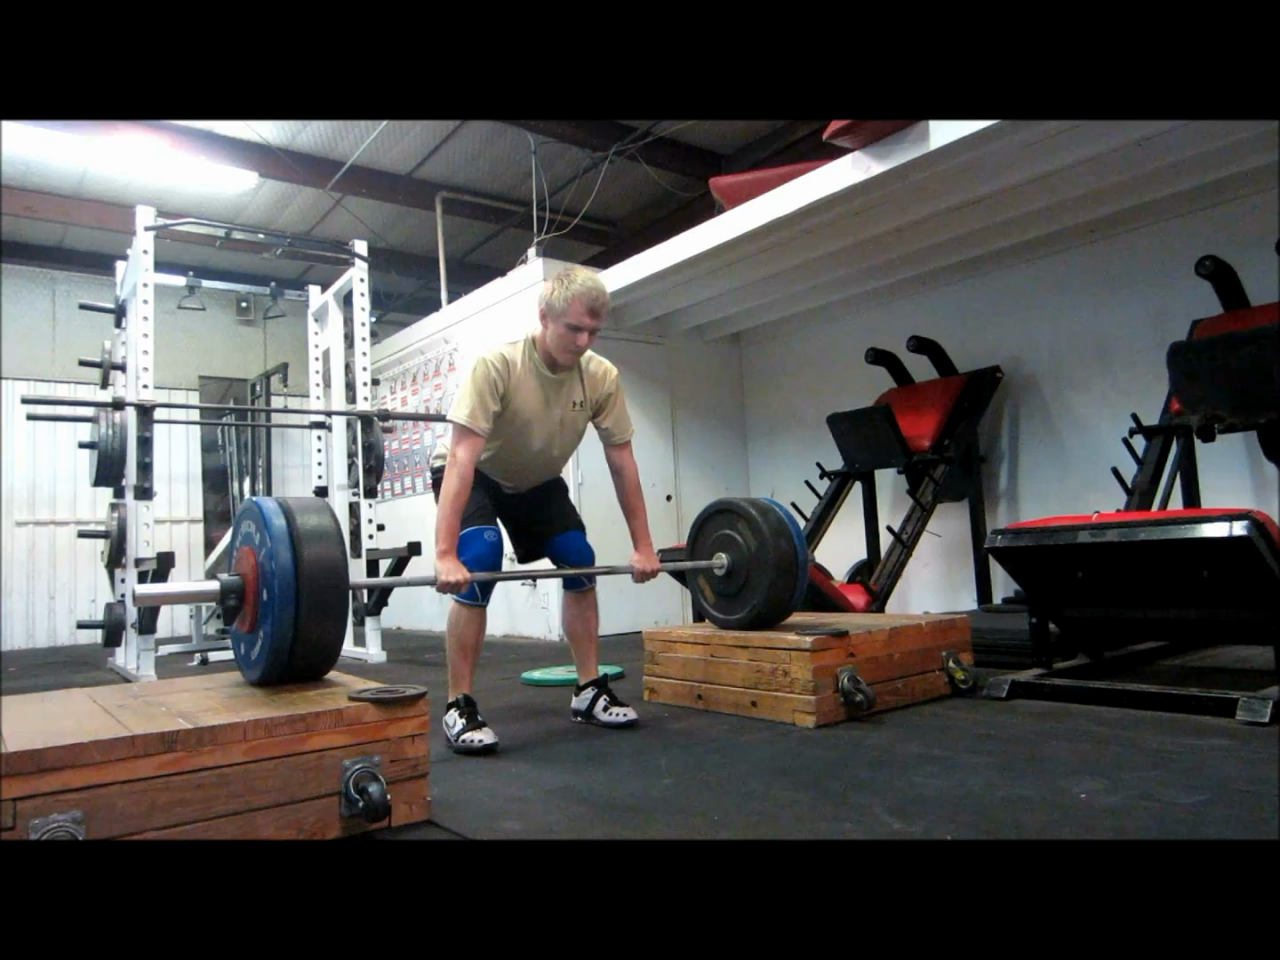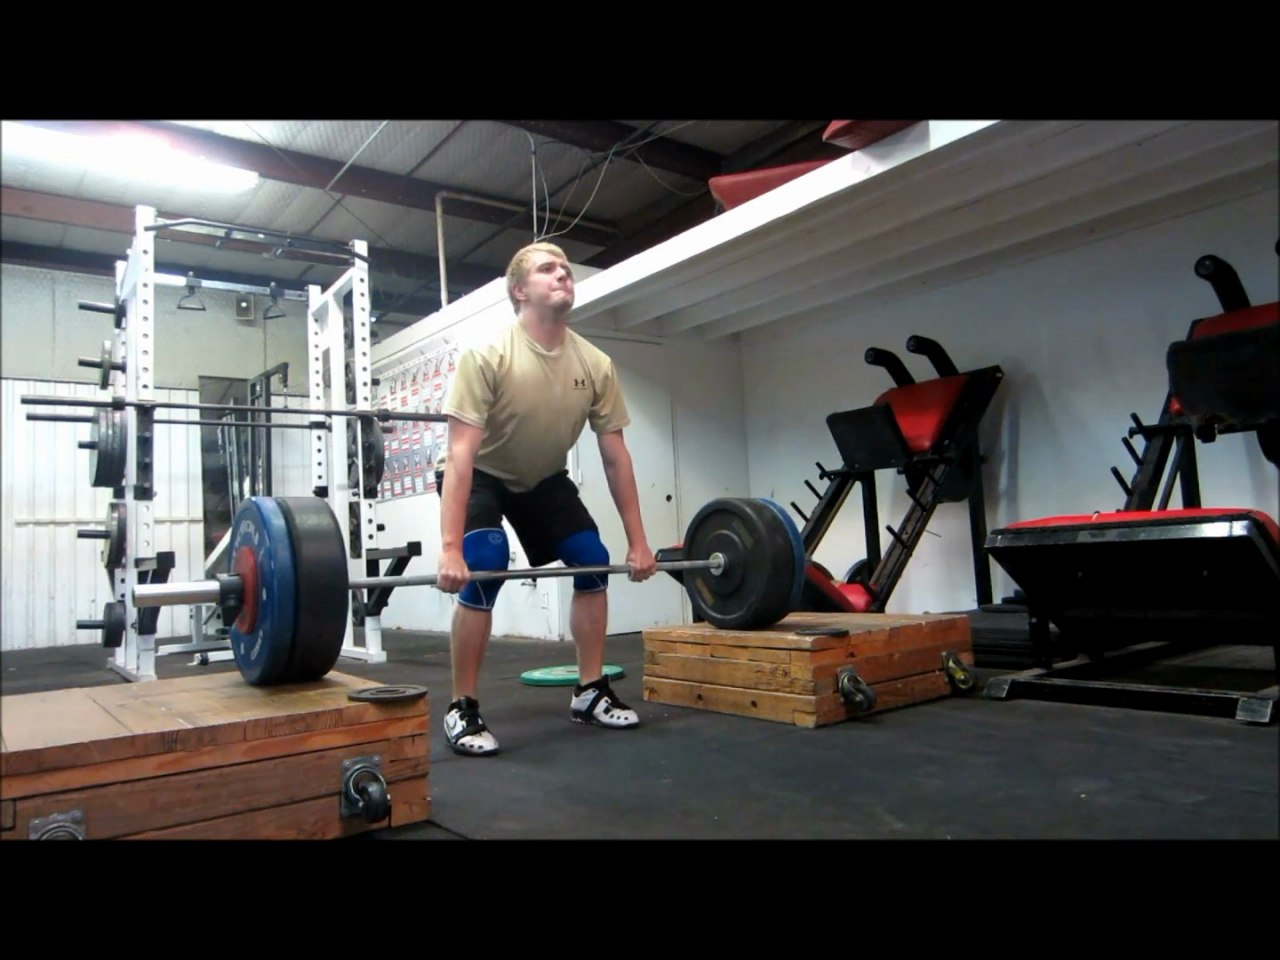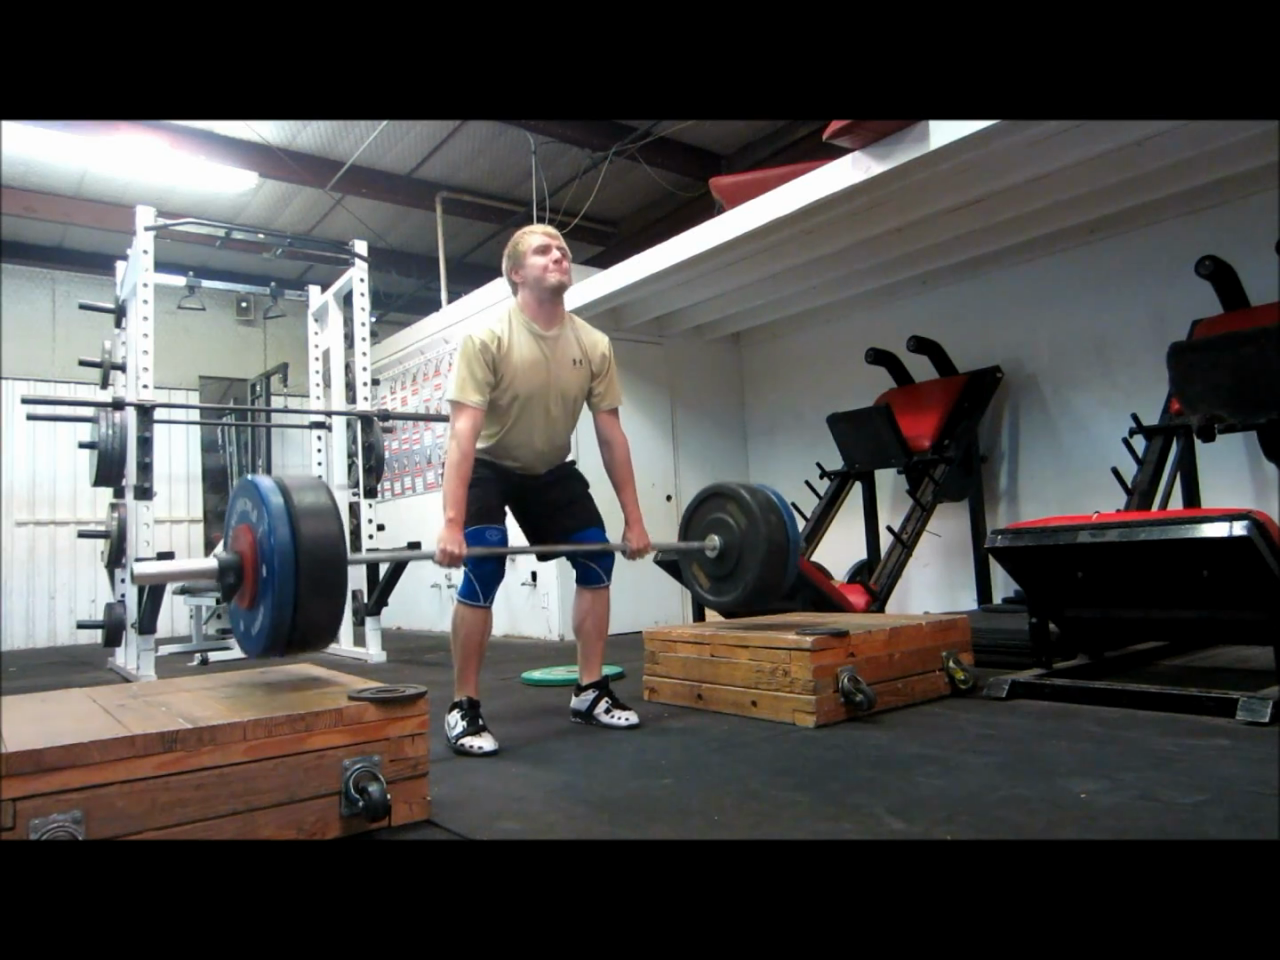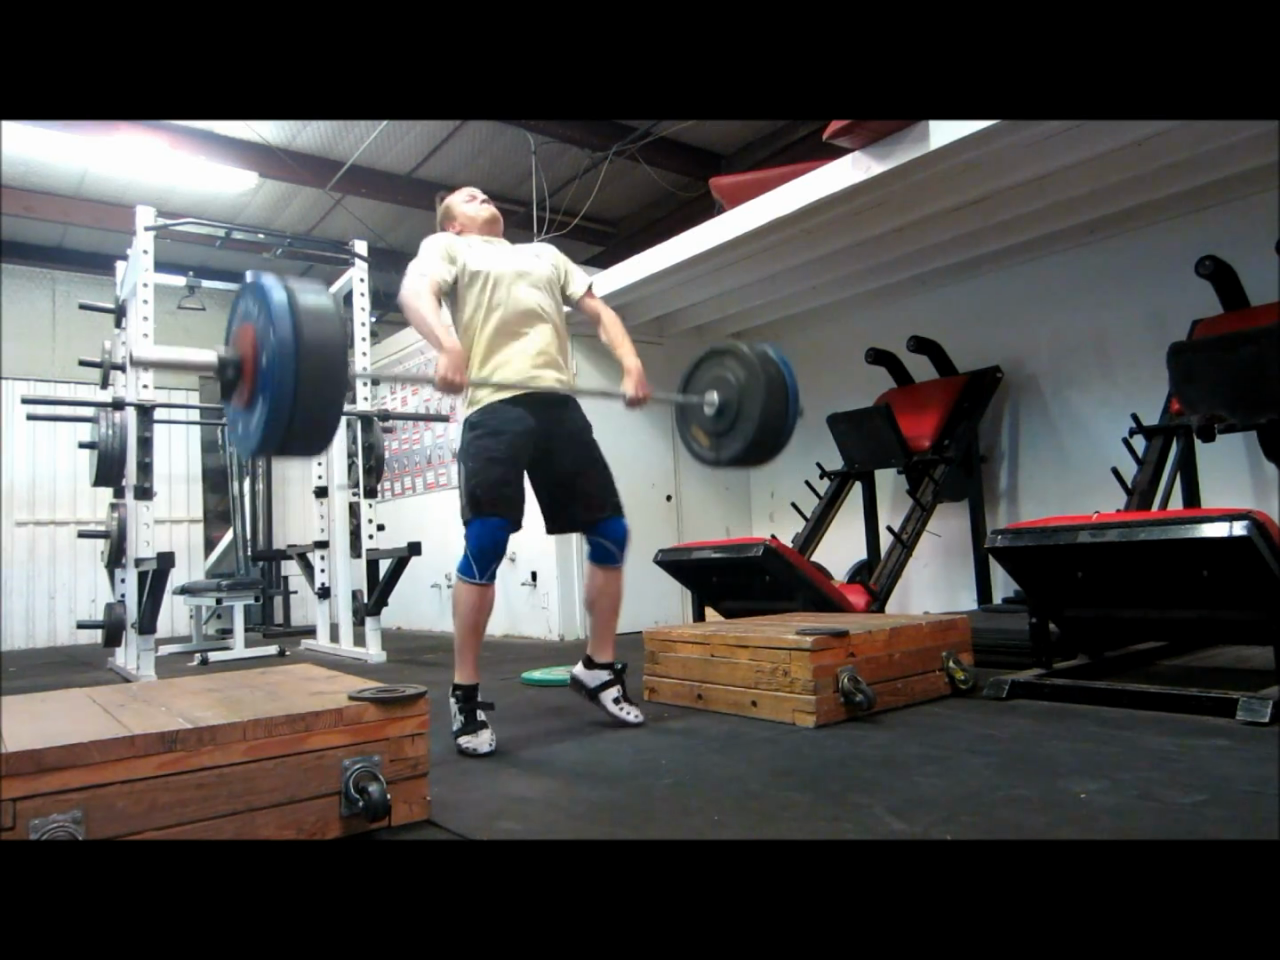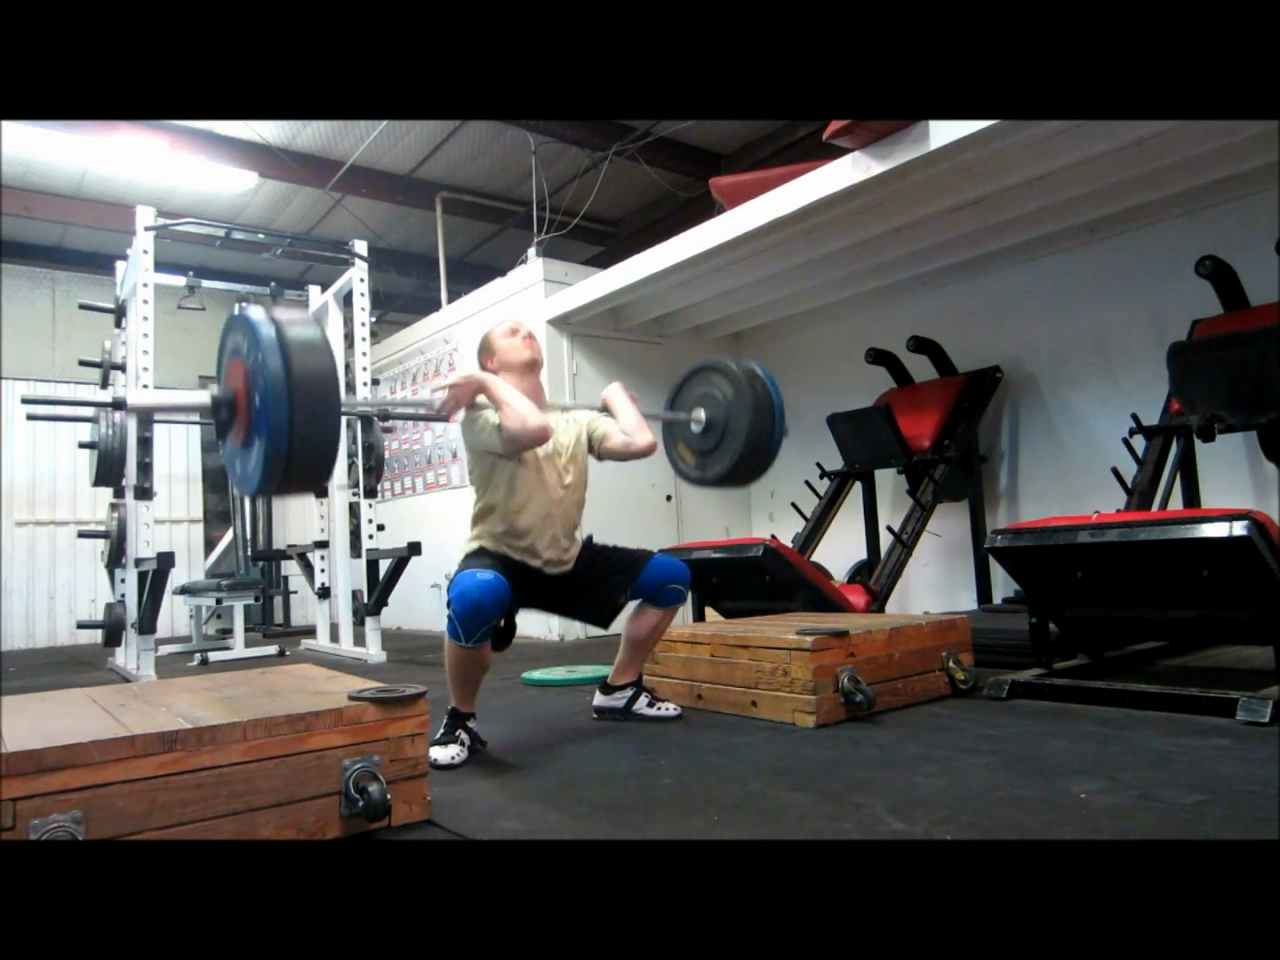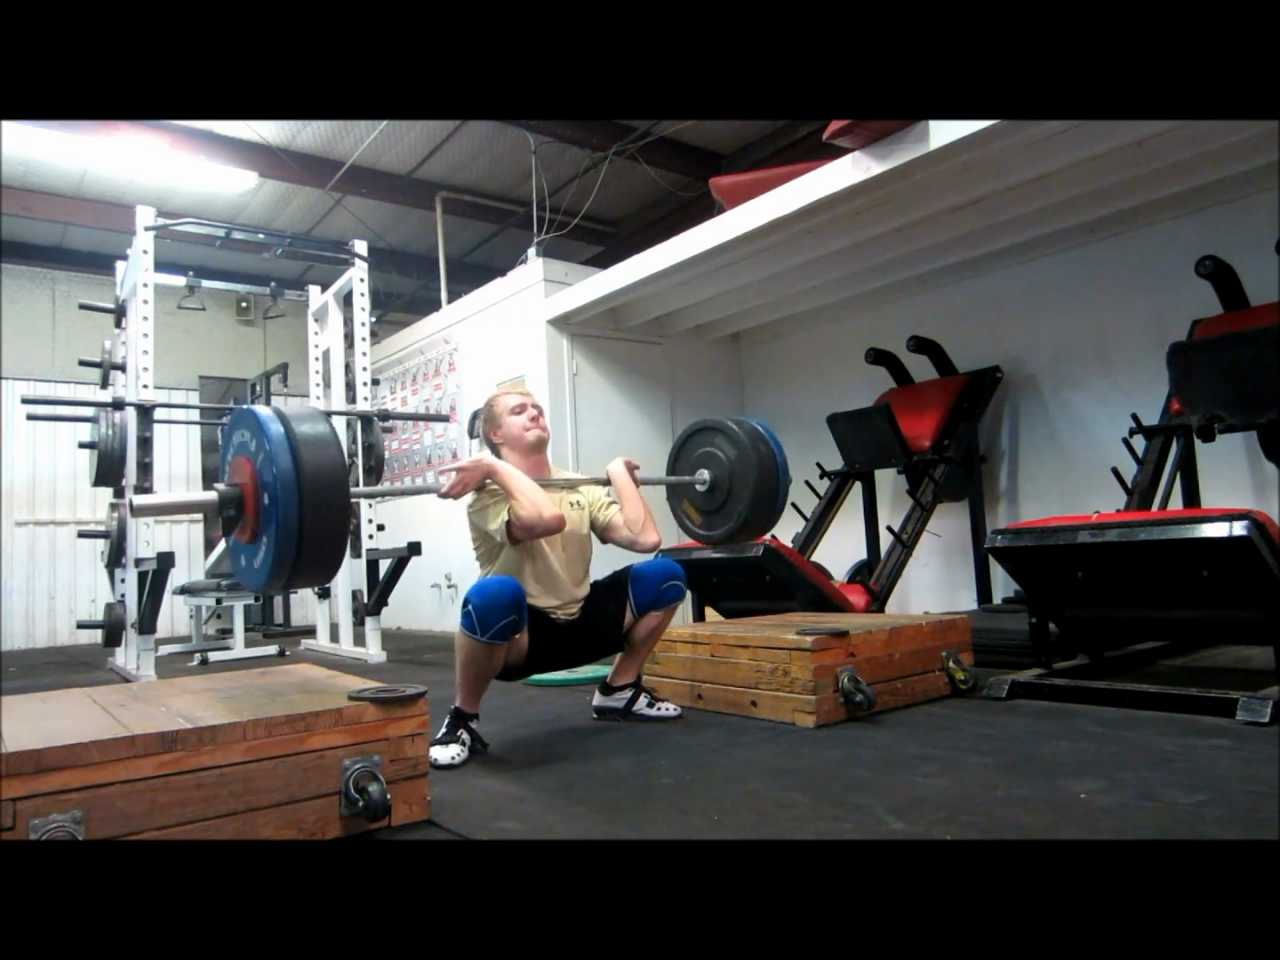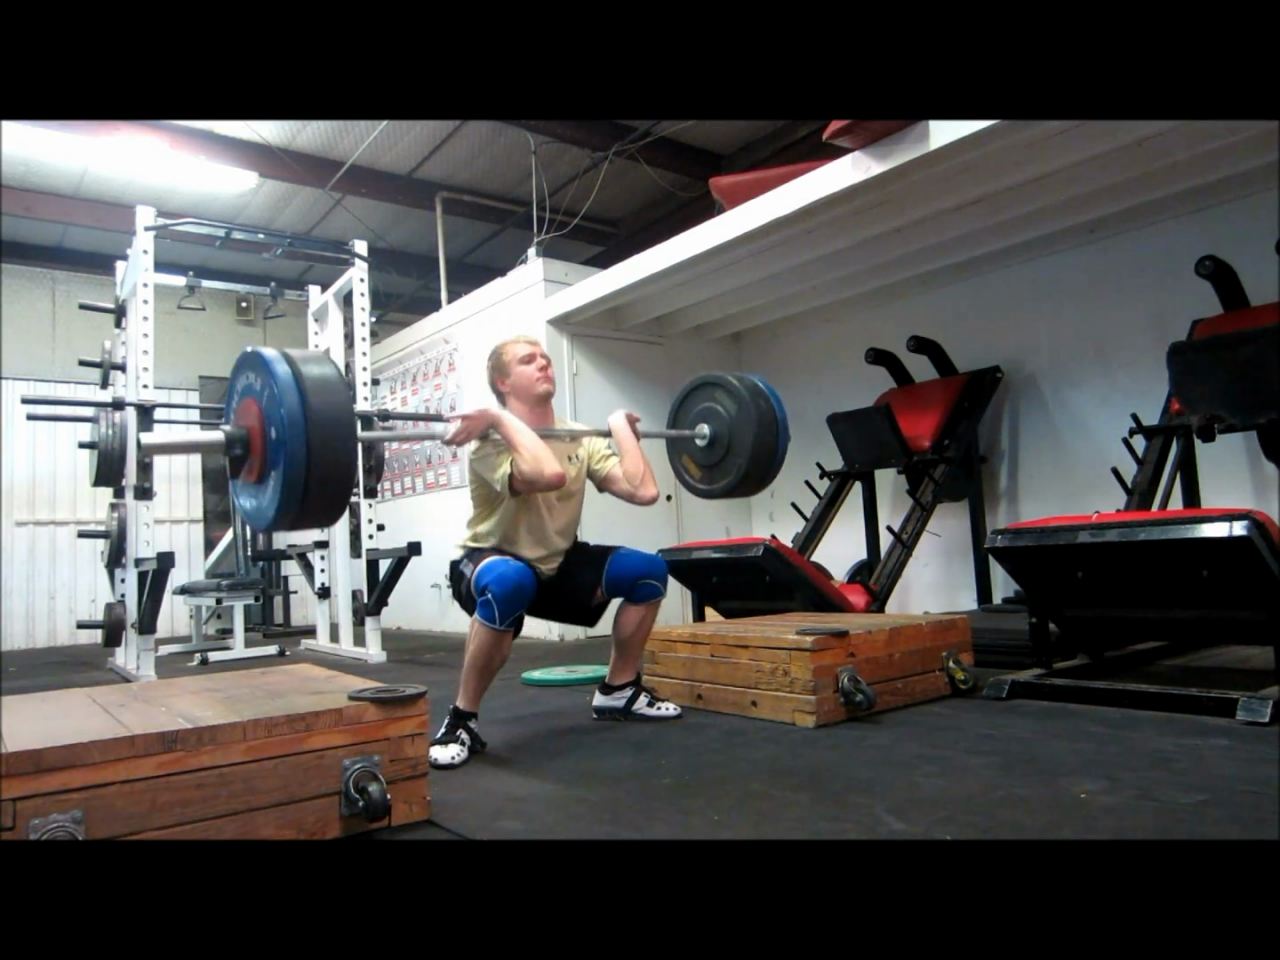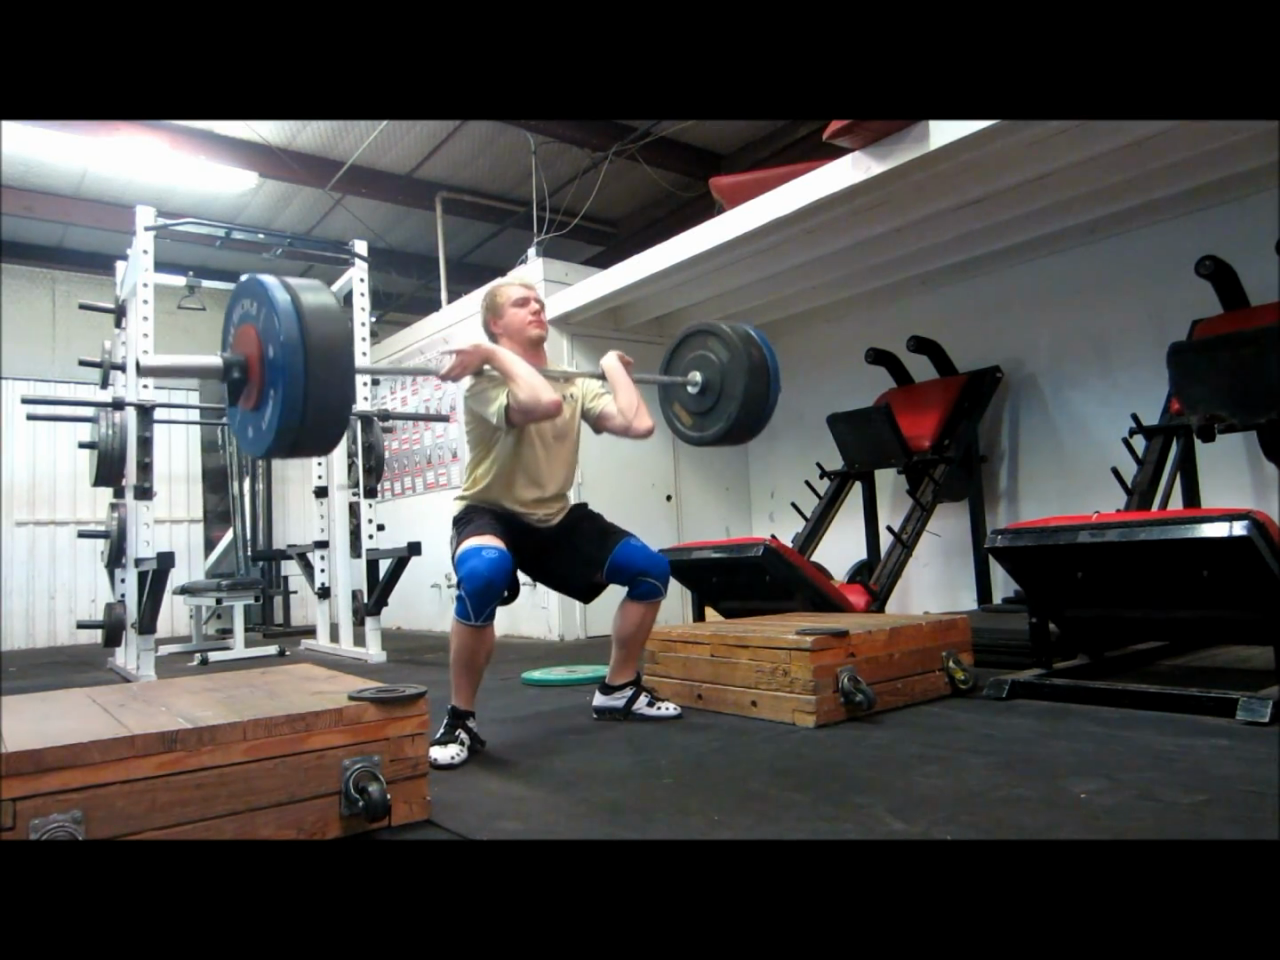
dt=0.4s
person 1, frame 1
left shoulder: (602, 377)
right shoulder: (497, 363)
left elbow: (622, 463)
right elbow: (462, 460)
left wrist: (643, 546)
right wrist: (445, 553)
left hip: (538, 480)
right hip: (475, 475)
left knee: (580, 561)
right knee: (478, 564)
left ankle: (590, 690)
right ankle: (460, 707)
person 1, frame 2
left shoulder: (595, 365)
right shoulder: (487, 356)
left elbow: (616, 455)
right elbow: (460, 453)
left wrist: (638, 541)
right wrist: (451, 547)
left hip: (543, 479)
right hip: (481, 476)
left knee: (593, 562)
right knee: (485, 568)
left ankle: (591, 692)
right ankle: (462, 710)
person 1, frame 3
left shoulder: (593, 344)
right shoulder: (490, 336)
left elbow: (610, 433)
right elbow: (464, 431)
left wrist: (632, 516)
right wrist: (453, 523)
left hip: (548, 466)
right hip: (488, 465)
left knee: (596, 559)
right knee: (484, 568)
left ankle: (590, 691)
right ankle: (464, 710)
person 1, frame 4
left shoulder: (544, 254)
right shoulder: (448, 247)
left elbow: (597, 308)
right elbow: (416, 294)
left wrist: (631, 363)
right wrist: (446, 346)
left hip: (558, 404)
right hip: (498, 407)
left knee: (610, 534)
right knee: (486, 543)
left ankle: (596, 668)
right ankle: (466, 698)
person 1, frame 5
left shoulder: (578, 421)
right shoulder: (487, 416)
left elbow: (642, 444)
right elbow: (534, 430)
left wrist: (616, 400)
right wrist: (486, 385)
left hip: (566, 563)
right hip: (502, 558)
left knee: (670, 577)
right knee: (475, 597)
left ankle: (619, 690)
right ankle: (460, 722)
person 1, frame 6
left shoulder: (583, 489)
right shoulder: (491, 497)
left elbow: (646, 538)
right elbow: (548, 519)
left wrist: (619, 475)
right wrist: (495, 466)
left hip: (576, 621)
right hip: (516, 628)
left knee: (667, 575)
right knee: (494, 594)
left ankle: (619, 690)
right ankle: (462, 722)
person 1, frame 7
left shoulder: (581, 439)
right shoulder: (495, 443)
left elbow: (644, 491)
right elbow: (548, 474)
left wrist: (621, 428)
right wrist: (500, 417)
left hip: (556, 563)
right hip: (492, 560)
left knee: (648, 571)
right knee: (511, 583)
left ankle: (619, 690)
right ankle: (461, 721)
person 1, frame 8
left shoulder: (577, 385)
right shoulder: (487, 384)
left elbow: (639, 424)
right elbow: (543, 404)
left wrist: (613, 368)
right wrist: (493, 352)
left hip: (555, 517)
right hip: (490, 514)
left knee: (650, 570)
right knee: (481, 579)
left ankle: (618, 690)
right ankle: (460, 722)
